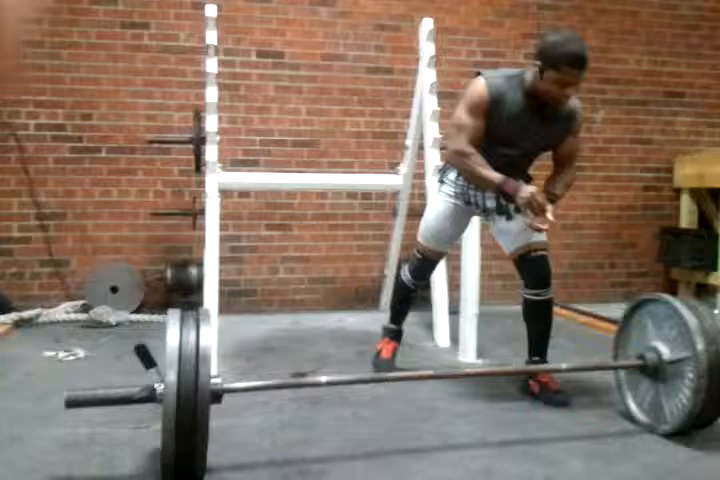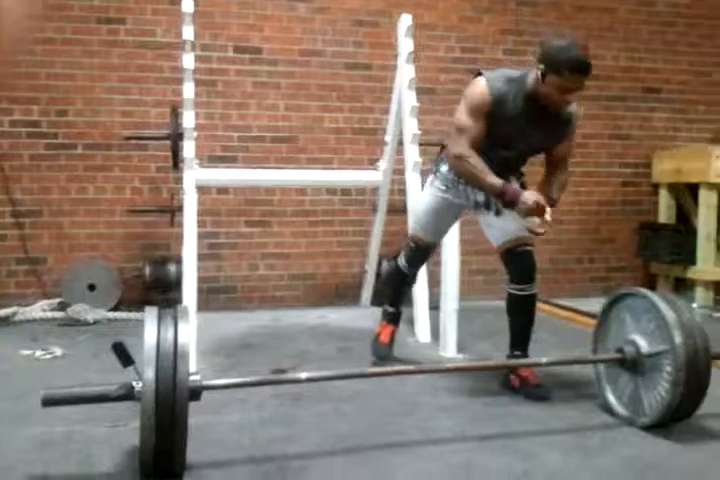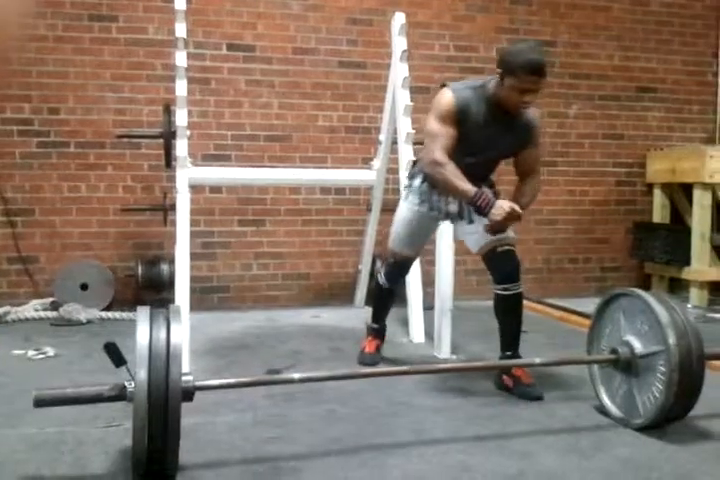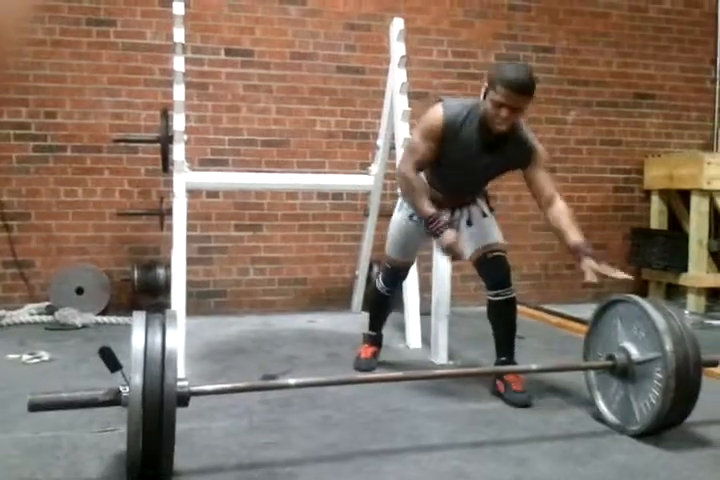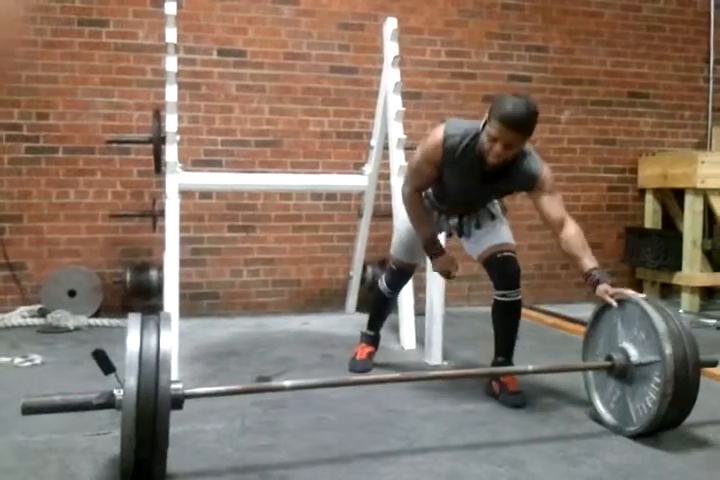
dt=0.3s
person 1, frame 1
left shoulder: (570, 112)
right shoulder: (488, 88)
left elbow: (566, 166)
right elbow: (458, 149)
left wrist: (548, 198)
right wrist: (510, 188)
left hip: (515, 189)
right hip: (463, 181)
left knee: (539, 272)
right knee: (423, 260)
left ankle: (536, 369)
right ankle: (391, 335)
person 1, frame 2
left shoulder: (566, 117)
right shoulder: (487, 90)
left elbow: (558, 168)
right elbow: (458, 153)
left wrist: (545, 202)
right wrist: (513, 195)
left hip: (505, 183)
right hip: (455, 175)
left knee: (524, 267)
right knee: (417, 251)
left ankle: (517, 364)
right ankle: (389, 317)
person 1, frame 3
left shoulder: (528, 124)
right shoulder: (454, 100)
left elbow: (530, 177)
right elbow: (434, 161)
left wrist: (512, 211)
right wrist: (488, 205)
left hip: (478, 193)
right hip: (428, 187)
left knee: (508, 268)
right knee: (396, 264)
left ankle: (510, 364)
right ankle: (375, 332)
person 1, frame 4
left shoulder: (527, 147)
right shoulder: (444, 116)
left elbow: (551, 202)
right elbow: (407, 170)
left wrist: (583, 252)
right wrist: (436, 226)
left hip: (470, 204)
right hip: (422, 199)
left knee: (499, 273)
right knee: (393, 271)
left ankle: (505, 368)
right ankle: (372, 339)
person 1, frame 5
left shoulder: (534, 172)
right shoulder: (445, 139)
left elbow: (564, 225)
right elbow: (411, 190)
left wrist: (597, 277)
right wrist: (433, 249)
left hip: (480, 211)
right hip: (427, 205)
left knee: (508, 275)
right knee: (398, 271)
left ankle: (502, 370)
right ankle: (369, 340)
